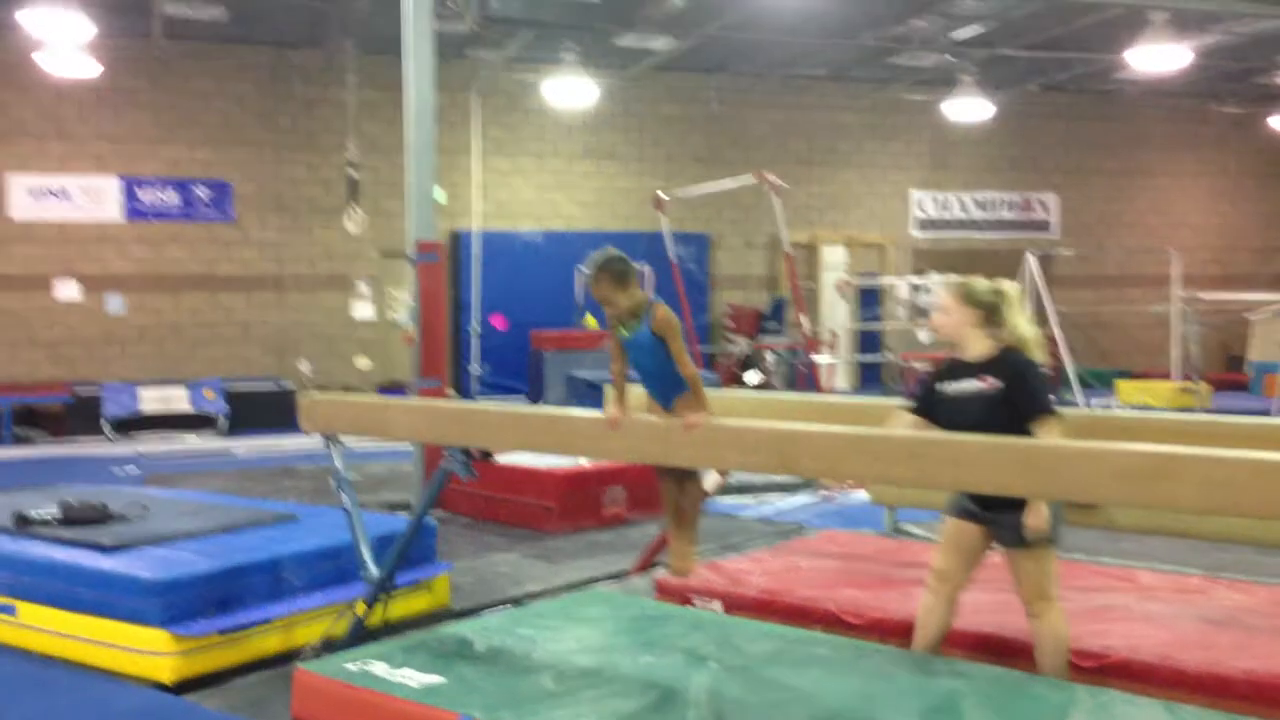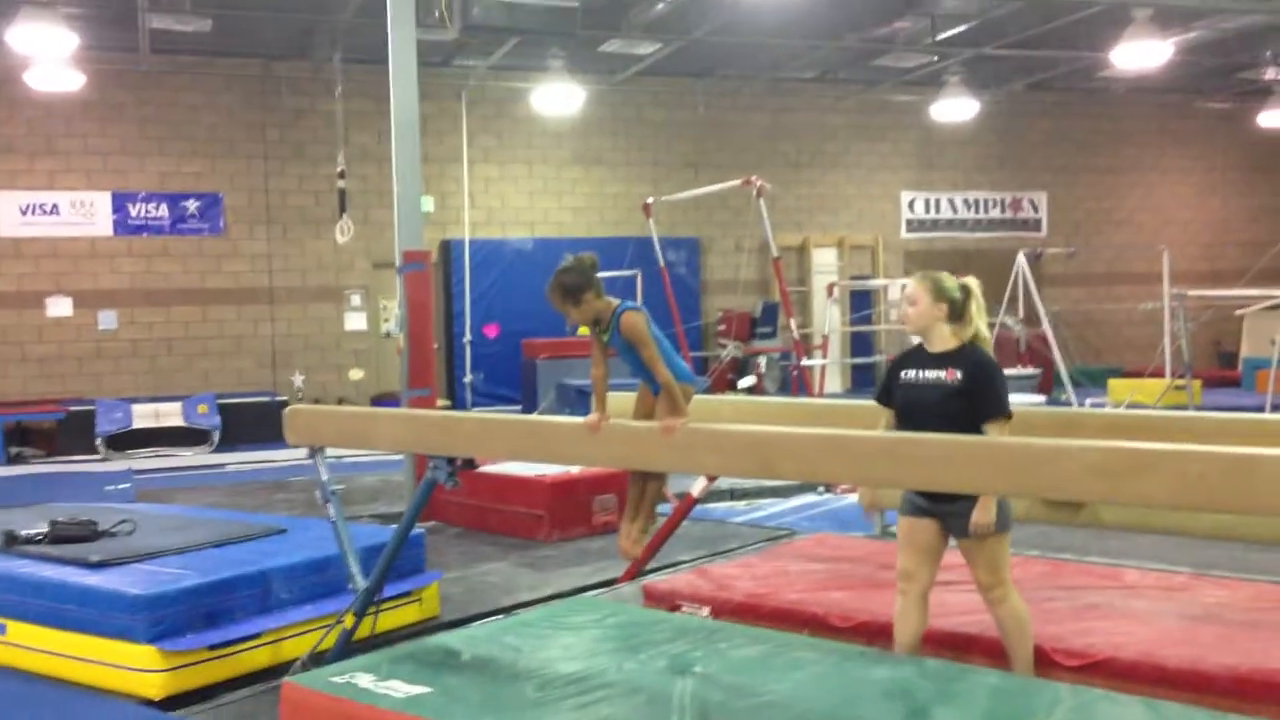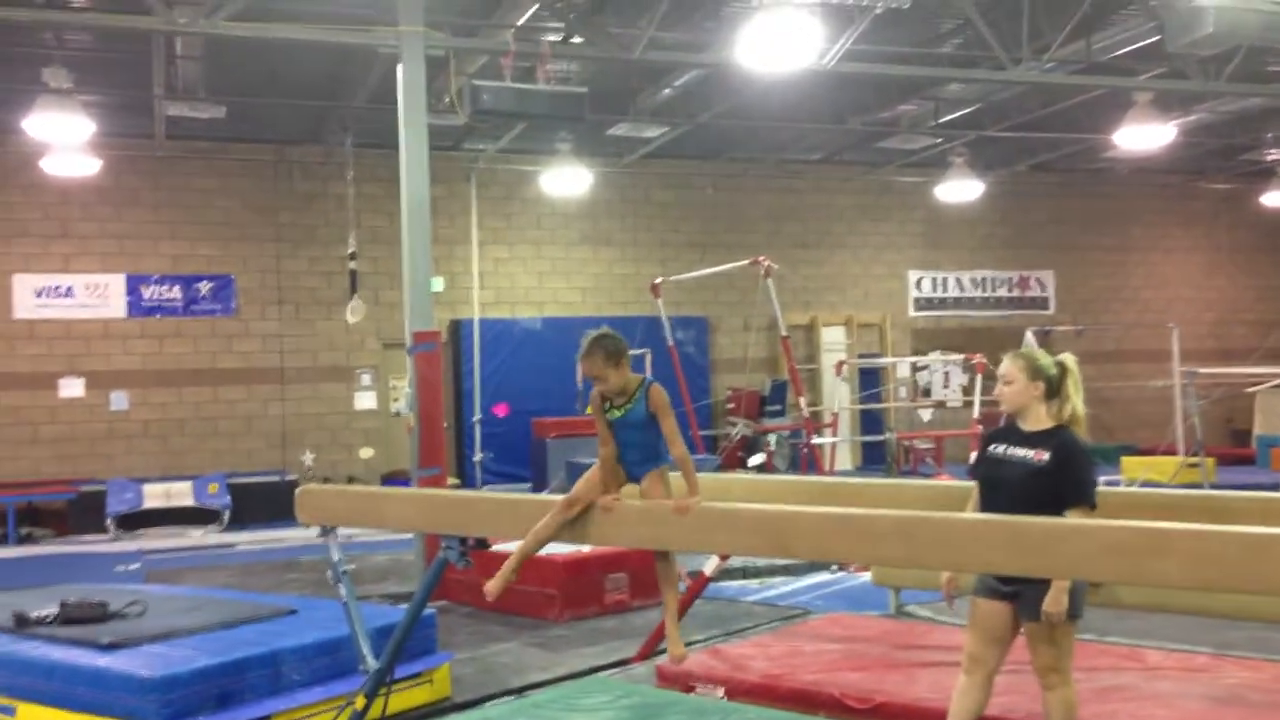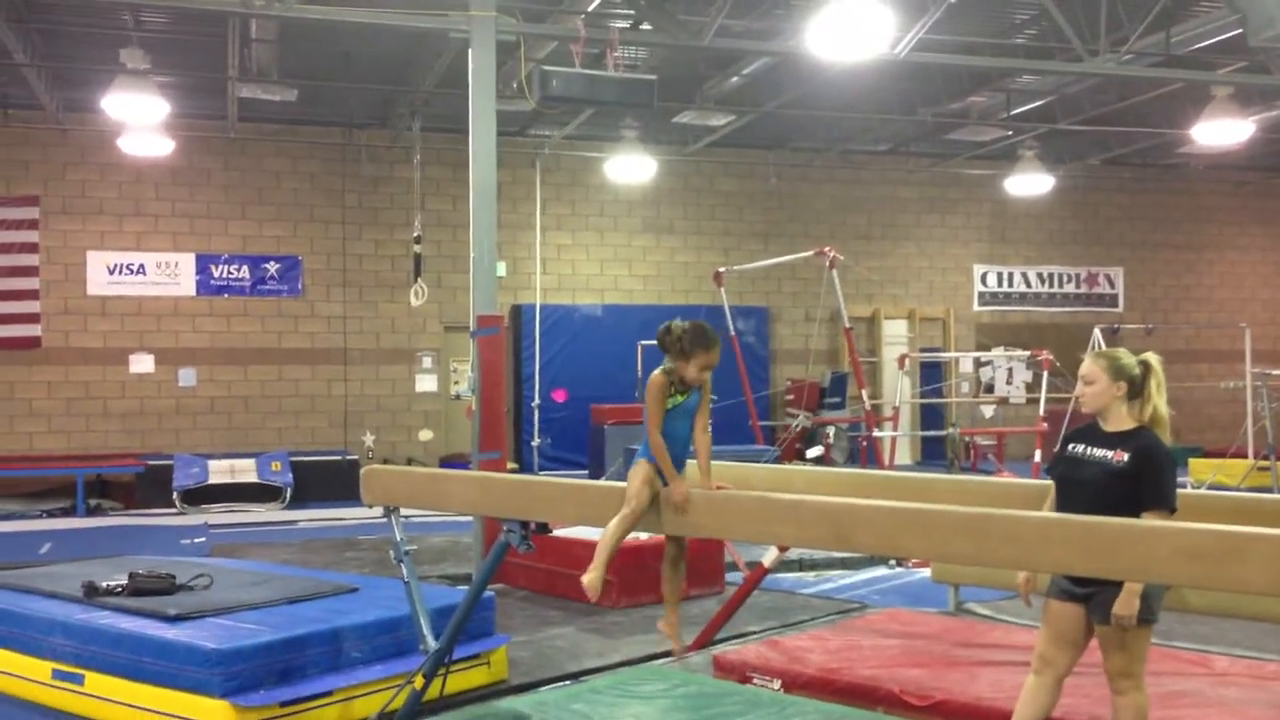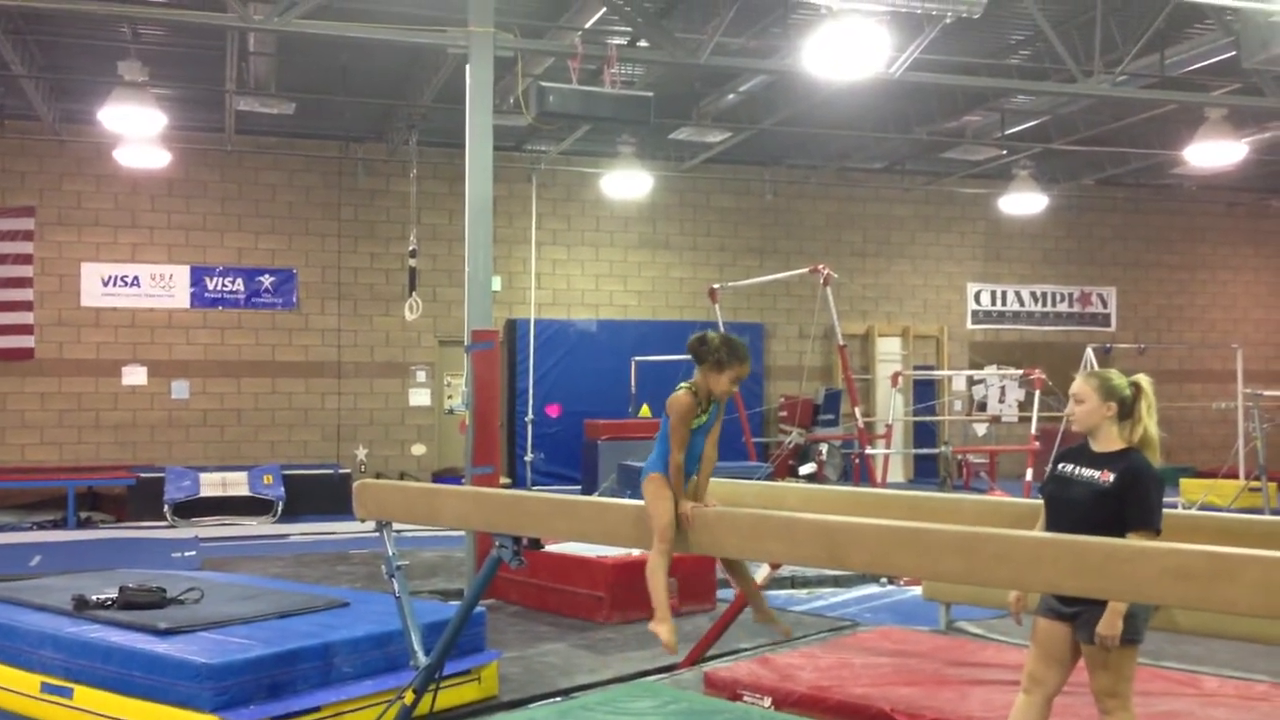
dt=1s
person 1, frame 1
left shoulder: (1018, 367)
right shoulder: (945, 376)
left elbow: (1046, 436)
right elbow: (903, 428)
left wrist: (1039, 503)
left hip: (1021, 503)
right hip: (971, 499)
left knee: (1039, 601)
right knee: (940, 581)
person 1, frame 2
left shoulder: (978, 365)
right shoulder: (904, 364)
left elbow: (996, 437)
right elbow: (891, 428)
left wrist: (988, 500)
left hip: (970, 496)
right hip: (920, 495)
left knee: (995, 589)
right knee: (909, 582)
left ankle: (1026, 682)
person 1, frame 3
left shoulder: (1067, 448)
right shoulder: (995, 440)
right elbow: (976, 506)
left wrist: (1061, 588)
left hip: (1045, 579)
right hip: (997, 573)
left knee: (1052, 675)
right knee: (975, 664)
person 1, frame 4
left shoulder: (1149, 450)
right shoulder: (1076, 439)
right elbow: (1053, 505)
left wrist: (1132, 590)
left hip: (1120, 581)
right hip: (1070, 575)
left knee: (1124, 680)
right knee: (1045, 666)
person 1, frame 5
left shoulder: (1136, 471)
right shoulder: (1066, 459)
right elbow: (1045, 525)
left wrist: (1116, 611)
left hip: (1108, 600)
right hip: (1059, 594)
right knee: (1035, 684)
person 2, frame 1
left shoulder: (659, 315)
right shoulder: (614, 318)
left elbow: (686, 365)
right elbow: (618, 364)
left wrist: (702, 410)
right wrist: (619, 405)
left hip: (682, 394)
right hip: (655, 396)
left knee: (687, 466)
right knee: (665, 467)
left ankle: (688, 540)
right ankle: (674, 538)
person 2, frame 2
left shoulder: (628, 318)
right shoulder: (596, 320)
left elbow: (660, 368)
right elbow: (599, 367)
left wrist: (678, 414)
right wrist: (600, 411)
left hip: (675, 380)
right hip: (650, 382)
left ankle: (641, 526)
right ankle: (629, 520)
person 2, frame 3
left shoulder: (653, 393)
right shoulder: (598, 397)
left elbow: (677, 444)
right elbow: (606, 447)
left wrist: (692, 493)
right wrist: (608, 491)
left hip: (651, 466)
right hip: (619, 462)
right knee: (570, 503)
left ankle: (672, 626)
right ankle: (509, 567)
person 2, frame 4
left shoulder: (703, 384)
right shoulder: (659, 380)
left elbow: (701, 431)
right elbow: (654, 434)
left wrist: (706, 480)
right wrist: (673, 480)
left hip: (675, 470)
right hip: (649, 463)
left knee: (676, 546)
right knee: (634, 507)
left ankle: (671, 619)
right ankle: (595, 570)
person 2, frame 5
left shoulder: (719, 399)
right shoulder: (683, 398)
left elbow: (709, 449)
right elbow: (676, 454)
left wrist: (699, 496)
right wrist: (679, 500)
left hip: (686, 477)
right hip: (660, 475)
right knee: (665, 539)
left ankle: (759, 606)
right ankle: (662, 618)
